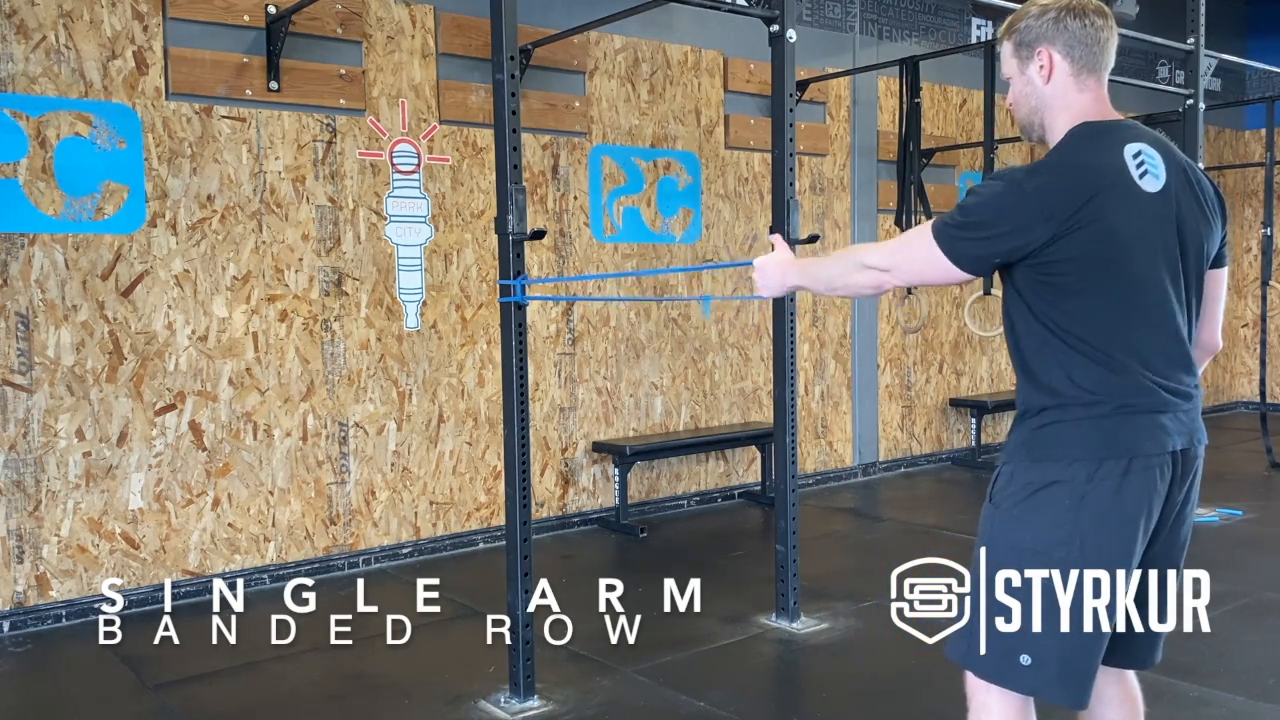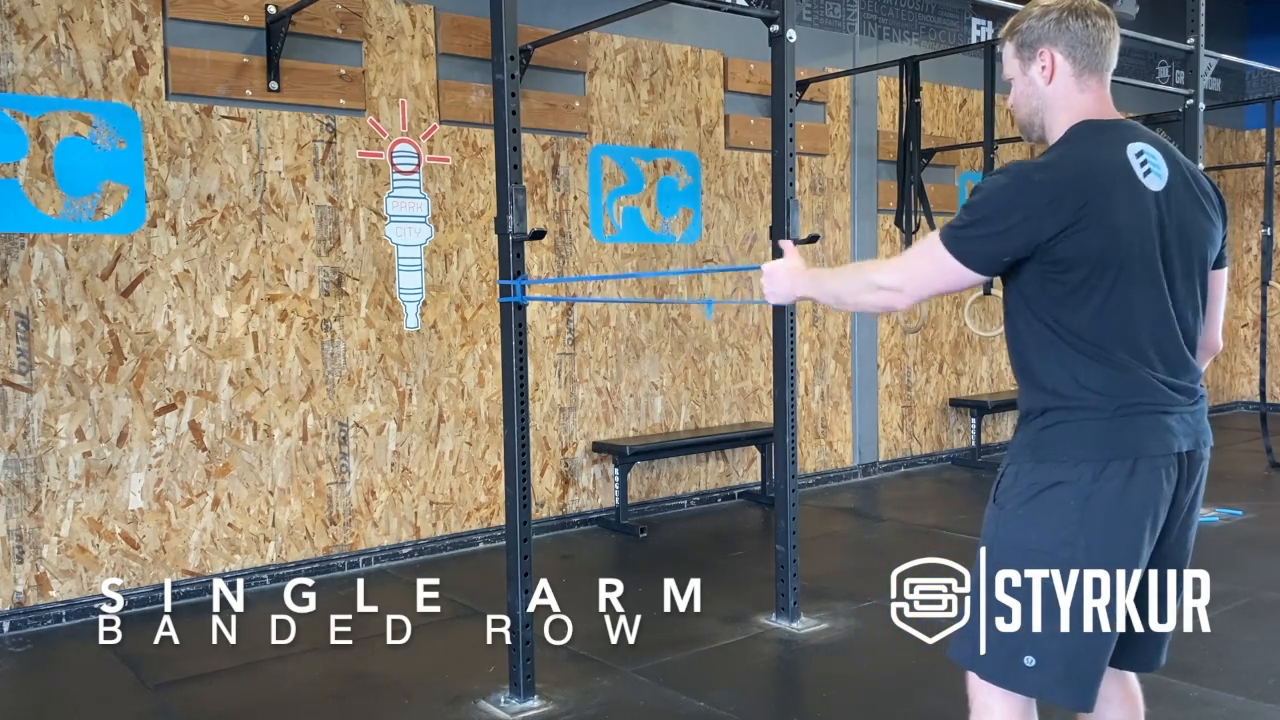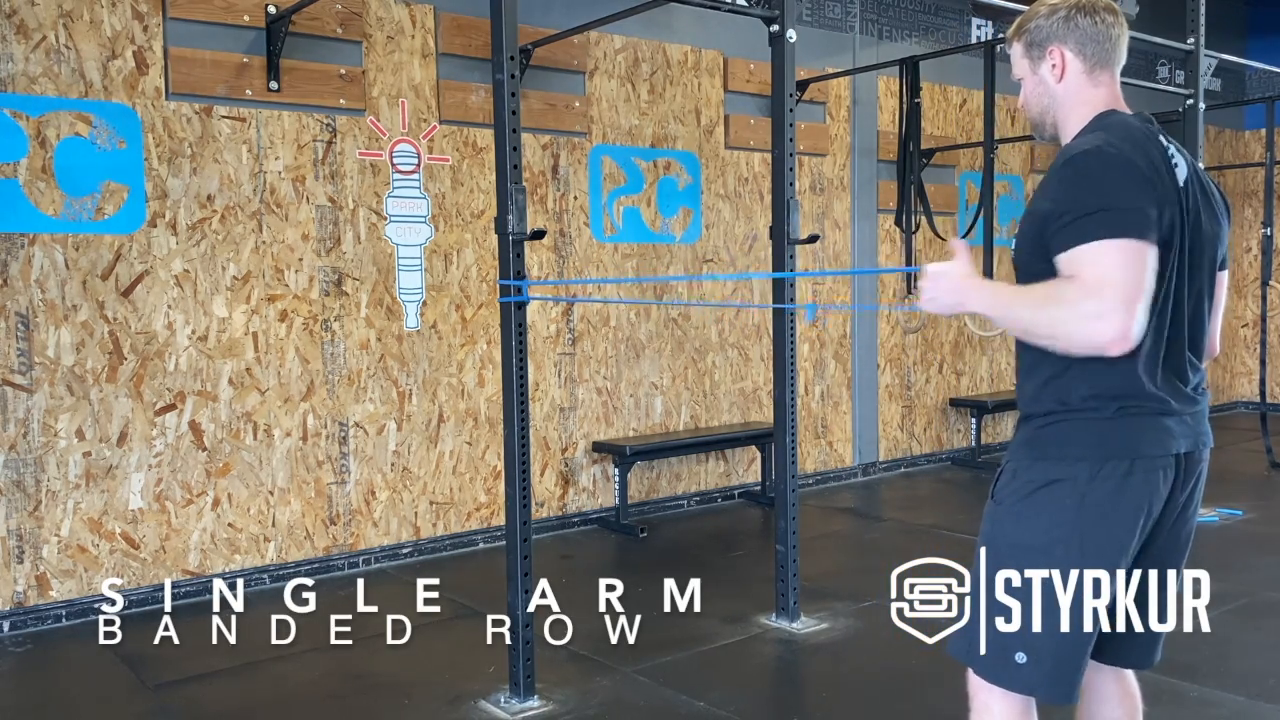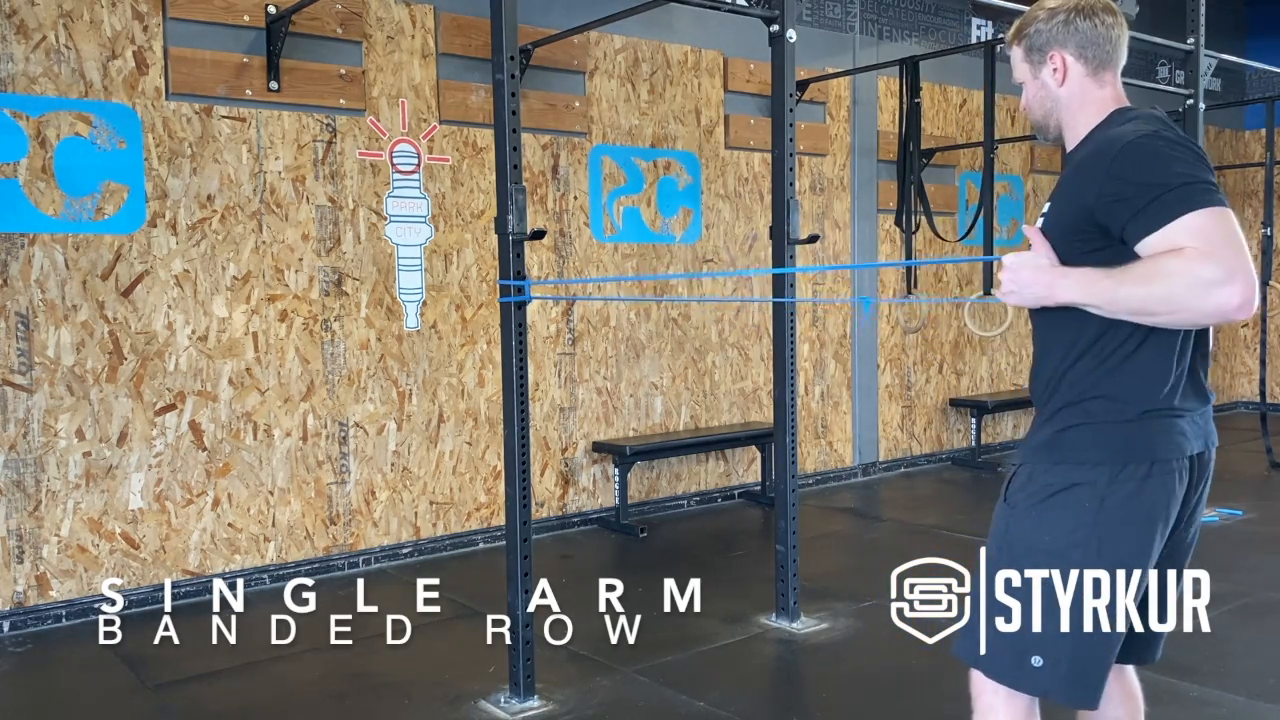
dt=0.3s
person 1, frame 1
left shoulder: (1040, 190)
right shoulder: (1190, 179)
left elbow: (884, 267)
right elbow: (1207, 340)
left wrist: (790, 271)
left hip: (1076, 464)
right hip: (1173, 451)
right knee: (1105, 662)
person 1, frame 2
left shoulder: (1042, 183)
right shoulder: (1189, 178)
left elbow: (895, 283)
right elbow: (1207, 341)
left wrist: (798, 280)
left hip: (1084, 461)
right hip: (1178, 449)
right knee: (1107, 661)
person 1, frame 3
left shoulder: (1095, 164)
right shoulder: (1177, 167)
left elbow: (1110, 322)
right elbow: (1206, 340)
left wrist: (972, 289)
left hip: (1079, 459)
right hip: (1173, 449)
right knee: (1105, 659)
person 1, frame 4
left shoulder: (1135, 152)
right shoulder: (1125, 157)
left elbow: (1227, 286)
right elbow: (1169, 317)
left wrist: (1061, 282)
left hip: (1096, 461)
right hip: (1166, 448)
right knee: (1104, 659)
